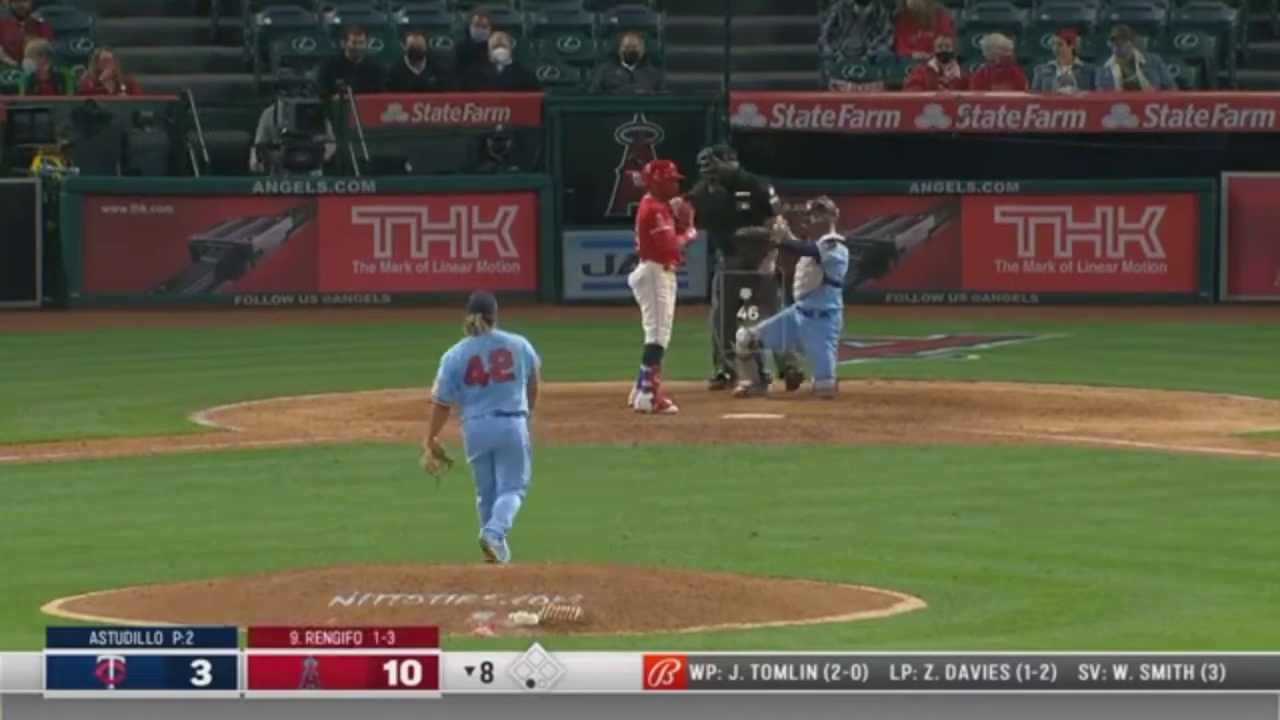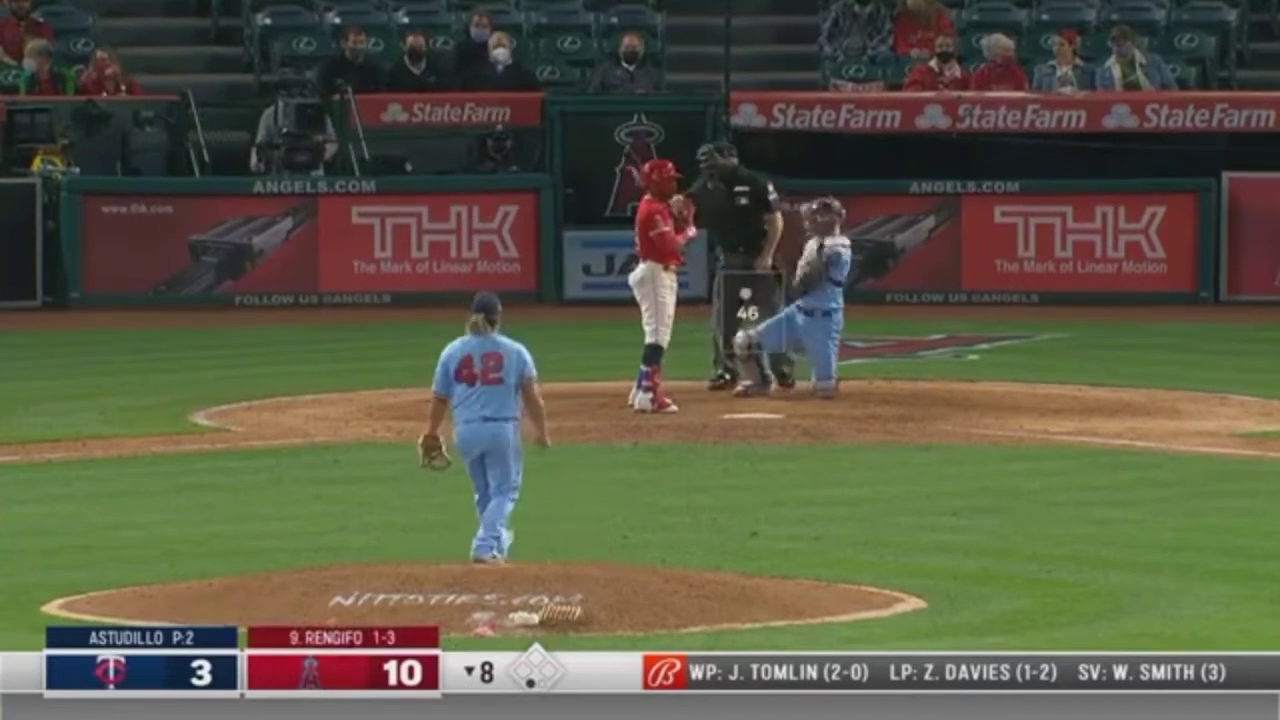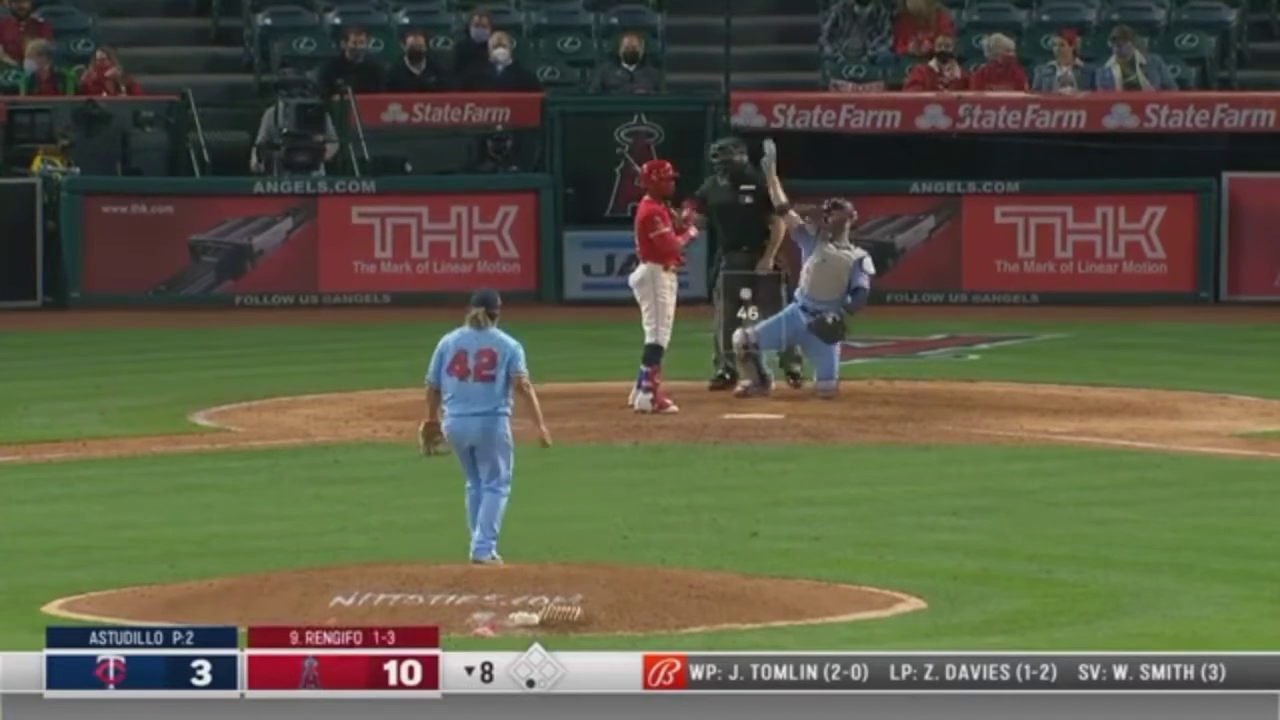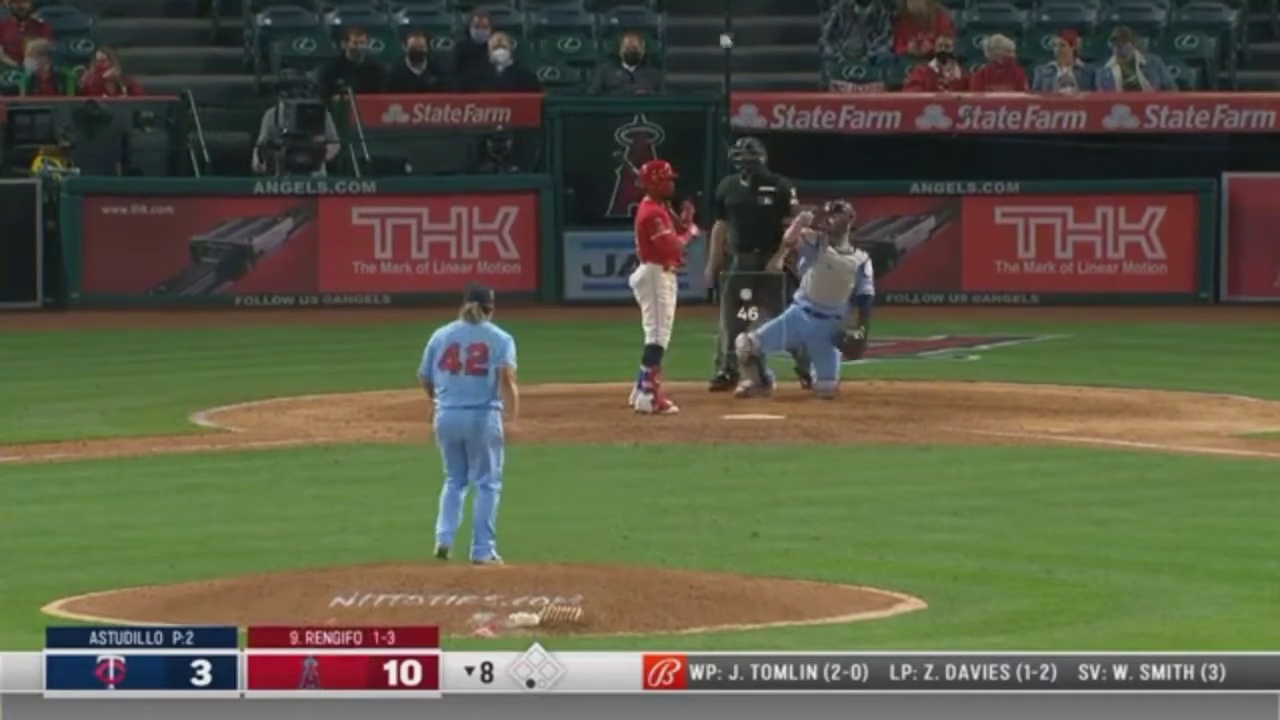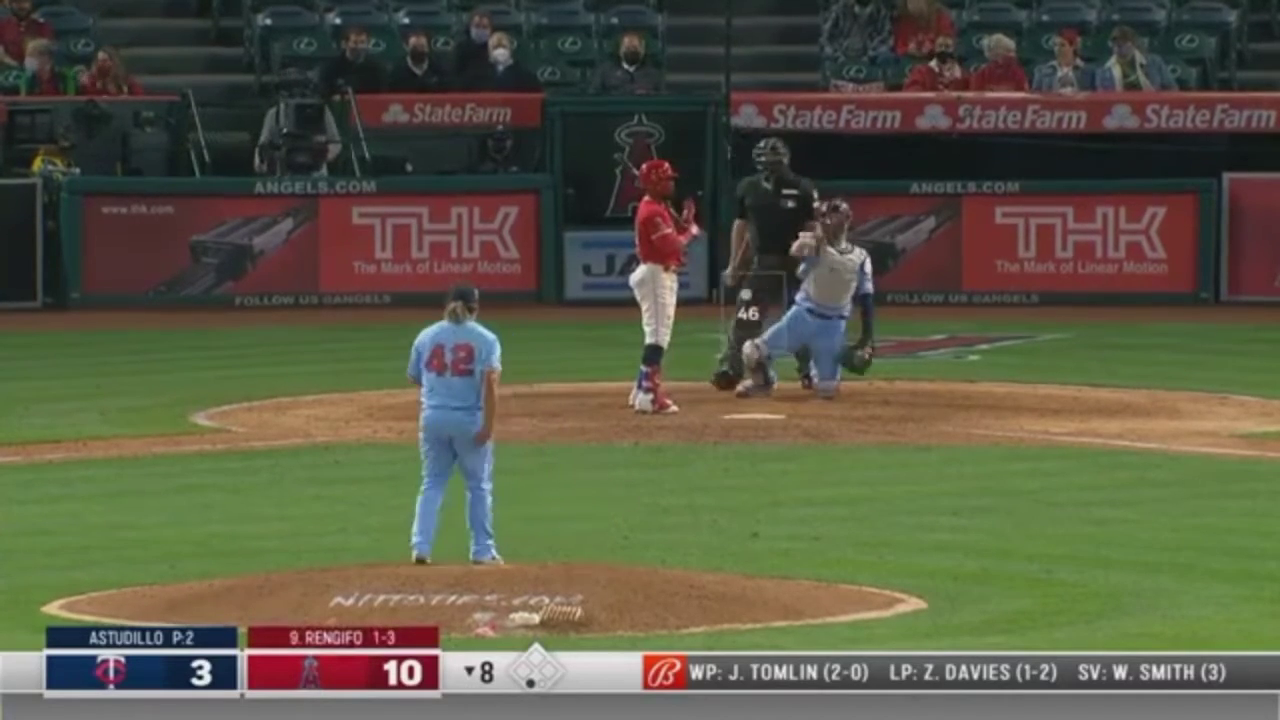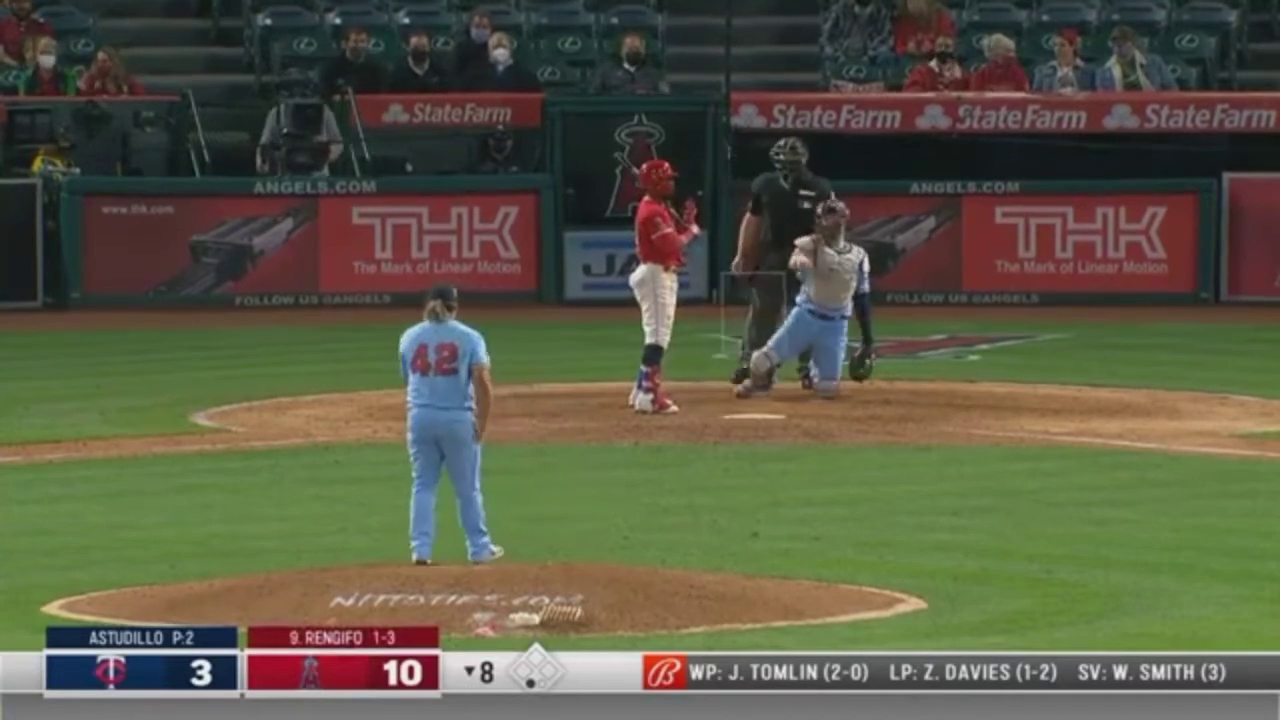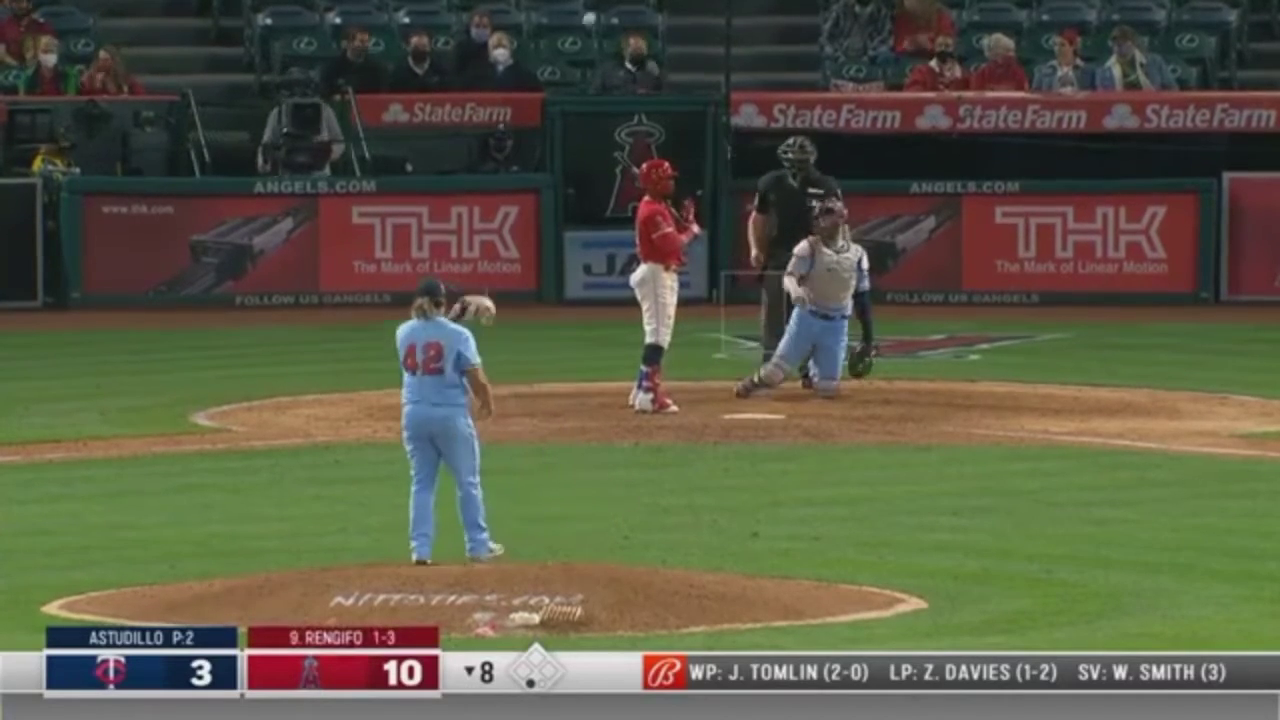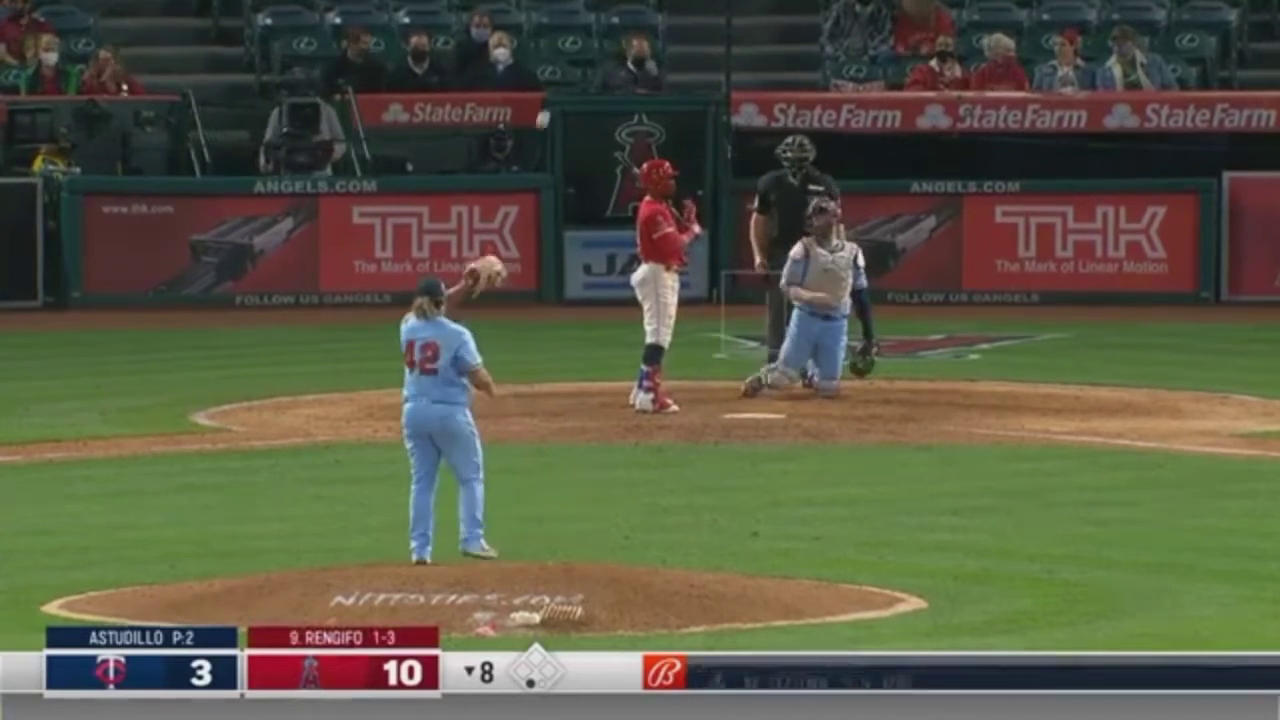
dt=0.2s
person 1, frame 1
left shoulder: (454, 355)
right shoulder: (518, 344)
left elbow: (441, 404)
right elbow: (534, 382)
left wrist: (430, 440)
right wrist: (529, 409)
left hip: (476, 428)
right hip: (512, 425)
left knee: (487, 493)
right knee: (512, 488)
left ankle: (498, 549)
right ankle: (493, 534)
person 1, frame 2
left shoulder: (451, 351)
right shoulder: (515, 350)
left elbow: (439, 398)
right elbow: (531, 396)
left wrist: (432, 431)
right wrist: (542, 430)
left hip: (466, 431)
right hip: (501, 429)
left knee: (483, 491)
right knee: (504, 491)
left ankle: (495, 540)
right ankle: (485, 546)
person 1, frame 3
left shoulder: (448, 342)
right shoulder: (508, 345)
left elbow: (432, 387)
right elbow: (523, 387)
left wrist: (431, 420)
right wrist: (540, 424)
left hip: (455, 423)
right hip: (491, 424)
left knee: (474, 483)
right knee: (495, 486)
left ankle: (480, 542)
right ankle: (483, 548)
person 1, frame 4
left shoulder: (440, 335)
right shoulder: (500, 339)
left elbow: (425, 380)
right elbow: (507, 381)
right wrist: (512, 420)
left hip: (446, 417)
right hip: (482, 418)
left knee: (455, 479)
right knee: (487, 483)
left ankle: (444, 538)
right ankle: (482, 550)
person 1, frame 5
left shoulder: (426, 336)
right shoulder: (486, 339)
left elbow: (414, 378)
right elbow: (490, 385)
right wrist: (489, 425)
left hip: (433, 417)
right hip: (470, 419)
left knee: (433, 482)
right knee: (479, 486)
left ankle: (421, 546)
right ankle: (483, 550)
person 1, frame 6
left shoulder: (409, 337)
right shoulder: (469, 337)
right elbow: (483, 382)
right wrist: (483, 420)
left hip: (420, 417)
right hip: (457, 418)
left knee: (423, 485)
right knee: (468, 487)
left ankle: (420, 549)
right ankle: (480, 548)
person 1, frame 7
left shoulder: (404, 332)
right shoulder: (458, 334)
right elbow: (476, 379)
left wrist: (452, 315)
right wrist: (487, 403)
left hip: (414, 414)
right hip: (450, 415)
left knee: (421, 483)
right knee: (468, 482)
left ankle: (420, 549)
right ankle: (478, 544)
person 1, frame 8
left shoulder: (408, 326)
right shoulder: (457, 334)
left elbow: (429, 308)
right elbow: (478, 378)
left wrist: (464, 287)
right wrist: (490, 388)
left hip: (414, 412)
right hip: (450, 413)
left knee: (421, 482)
right knee: (470, 477)
left ankle: (420, 549)
right ankle: (472, 540)
person 2, frame 1
left shoulder: (662, 205)
right shoulder: (654, 209)
left elbow: (675, 232)
right elbow: (671, 244)
left wrist: (684, 220)
right wrist: (690, 232)
left hip: (662, 273)
right hip: (655, 274)
left knee: (658, 334)
right knee: (658, 334)
left ankle: (642, 390)
right ankle: (647, 396)
person 2, frame 2
left shoulder: (661, 206)
right shoulder: (652, 209)
left elbow: (675, 232)
right elbow: (671, 245)
left wrist: (684, 218)
right wrist: (690, 231)
left hip: (662, 273)
right hip: (655, 274)
left knee: (658, 334)
right knee: (658, 334)
left ankle: (642, 389)
right ankle: (647, 395)
person 2, frame 3
left shoulder: (660, 207)
right shoulder: (651, 211)
left elbow: (674, 233)
right elbow: (671, 246)
left wrist: (685, 220)
right wrist: (691, 231)
left hip: (663, 274)
right hip: (655, 274)
left knee: (657, 334)
right knee: (658, 335)
left ankle: (642, 390)
right ankle: (648, 395)
person 2, frame 4
left shoulder: (660, 207)
right shoulder: (652, 212)
left elbow: (675, 233)
right elbow: (672, 247)
left wrist: (685, 219)
right wrist: (692, 231)
left hip: (662, 275)
right hip: (656, 275)
left knee: (657, 335)
right knee: (658, 335)
left ankle: (643, 390)
right ankle: (648, 397)
person 2, frame 5
left shoulder: (660, 207)
right shoulder: (652, 211)
left elbow: (675, 233)
right elbow: (673, 246)
left wrist: (685, 219)
right wrist: (692, 230)
left hip: (663, 274)
right hip: (656, 275)
left knee: (657, 334)
right knee: (658, 335)
left ankle: (642, 390)
right ankle: (648, 395)
person 2, frame 6
left shoulder: (660, 207)
right shoulder: (652, 211)
left elbow: (675, 232)
right elbow: (674, 245)
left wrist: (686, 219)
right wrist: (692, 230)
left hip: (663, 274)
right hip: (656, 275)
left knee: (657, 335)
right knee: (658, 335)
left ankle: (643, 390)
right ankle: (648, 396)
person 2, frame 7
left shoulder: (660, 206)
right shoulder: (652, 211)
left elbow: (676, 233)
right elbow: (674, 245)
left wrist: (685, 218)
right wrist: (693, 229)
left hip: (663, 274)
right hip: (656, 275)
left knee: (657, 334)
right knee: (659, 335)
left ankle: (643, 390)
right ankle: (649, 396)
person 2, frame 8
left shoulder: (661, 206)
right shoulder: (653, 211)
left elbow: (677, 232)
right elbow: (675, 245)
left wrist: (687, 218)
right wrist: (693, 229)
left hip: (664, 274)
right hip: (658, 274)
left knee: (658, 334)
right knee: (659, 335)
left ankle: (643, 389)
right ankle: (649, 395)
person 3, frame 1
left shoulder: (757, 187)
right shoulder: (706, 190)
left elbow: (776, 223)
left wrist: (770, 259)
left hip: (758, 261)
right hip: (726, 263)
left knee: (772, 315)
right knee: (721, 318)
left ankle: (787, 367)
right ankle: (725, 370)
person 3, frame 2
left shoulder: (756, 183)
right shoulder: (705, 188)
left elbow: (775, 221)
left wrist: (767, 256)
left hip: (757, 259)
right hip: (727, 261)
left knee: (771, 314)
right knee: (723, 318)
left ankle: (782, 369)
right ankle: (725, 370)
person 3, frame 3
left shoulder: (761, 183)
right shoulder: (711, 186)
left elbow: (778, 223)
right elbow: (695, 216)
left wrist: (769, 257)
left hip: (760, 259)
right hip: (729, 259)
right knee: (724, 316)
left ankle: (792, 366)
right ankle: (726, 371)
person 3, frame 4
left shoulder: (780, 186)
right shoulder: (727, 187)
right elbow: (721, 227)
right wrist: (712, 264)
left hip: (772, 260)
right hip: (740, 261)
right knee: (731, 317)
left ankle: (806, 369)
right ankle: (727, 371)
person 3, frame 5
left shoulder: (802, 188)
right shoulder: (748, 187)
left elbow: (813, 227)
right elbow: (742, 226)
right wrist: (735, 265)
left hip: (793, 262)
right hip: (761, 262)
right knee: (745, 315)
left ankle: (807, 370)
right ankle: (732, 370)
person 3, frame 6
left shoulder: (819, 188)
right shoulder: (764, 184)
right elbow: (752, 220)
right wrist: (742, 254)
right hip: (772, 259)
right knee: (761, 314)
left ankle: (807, 370)
right ankle: (750, 367)
person 3, frame 7
left shoulder: (826, 187)
right shoulder: (770, 183)
right elbow: (757, 218)
right wrist: (755, 248)
right hip: (778, 257)
right knee: (773, 317)
left ankle: (809, 369)
person 3, frame 8
left shoulder: (825, 185)
right shoulder: (768, 182)
right elbow: (758, 220)
right wrist: (759, 254)
right hip: (779, 258)
right knee: (777, 315)
person 4, frame 1
left shoulder: (834, 244)
right shoulder: (816, 244)
left elbow: (808, 249)
left wrist: (781, 241)
left hip: (822, 319)
right hip: (798, 312)
left knee: (825, 389)
right knee: (746, 338)
left ankle: (823, 378)
right ankle: (757, 383)
person 4, frame 2
left shoulder: (839, 244)
right shoulder: (814, 242)
left elbow: (828, 259)
left hip: (823, 319)
right hip: (797, 313)
left knee: (826, 389)
right knee: (746, 340)
left ankle: (824, 379)
right ankle: (759, 382)
person 4, frame 3
left shoulder: (859, 259)
right shoulder: (813, 239)
left elbow: (861, 294)
right elbow: (783, 209)
left wrist: (844, 313)
right wrist: (771, 170)
left hip: (827, 324)
right hip: (797, 314)
left knee: (827, 390)
right knee: (742, 340)
right ankle: (760, 382)
person 4, frame 4
left shoulder: (861, 261)
right shoulder: (815, 242)
left elbow: (865, 300)
right elbow: (789, 242)
left wrist: (862, 328)
right wrist: (798, 223)
left hip: (829, 325)
right hip: (799, 314)
left knee: (827, 390)
right knee: (746, 344)
left ankle: (818, 375)
right ankle: (761, 382)
person 4, frame 5
left shoulder: (860, 258)
right shoulder: (814, 243)
left elbow: (865, 300)
right elbow: (795, 251)
left wrist: (867, 337)
right wrist: (801, 245)
left hip: (833, 324)
right hip: (802, 315)
left knee: (828, 389)
right knee: (753, 351)
left ankle: (819, 373)
right ankle: (763, 382)
person 4, frame 6
left shoulder: (858, 256)
right shoulder: (812, 244)
left elbow: (862, 300)
right elbow: (793, 260)
left wrist: (868, 340)
right wrist: (799, 259)
left hip: (836, 325)
right hip: (805, 316)
left knee: (828, 389)
right knee: (763, 361)
left ankle: (816, 372)
right ankle: (761, 381)
person 4, frame 7
left shoulder: (857, 254)
right shoulder: (809, 247)
left elbow: (862, 298)
right elbow: (789, 277)
left wrist: (868, 337)
right wrist: (795, 291)
left hip: (837, 325)
right hip: (806, 318)
left knee: (828, 389)
right knee: (777, 373)
left ankle: (815, 371)
right ankle: (759, 379)
person 4, frame 8
left shoulder: (852, 252)
right shoulder: (803, 249)
left elbow: (861, 295)
right elbow: (786, 287)
left wrist: (869, 335)
right wrist: (811, 296)
left hip: (836, 324)
right hip: (805, 319)
left knee: (829, 389)
right knee: (783, 379)
left ankle: (813, 371)
right ankle: (766, 376)
